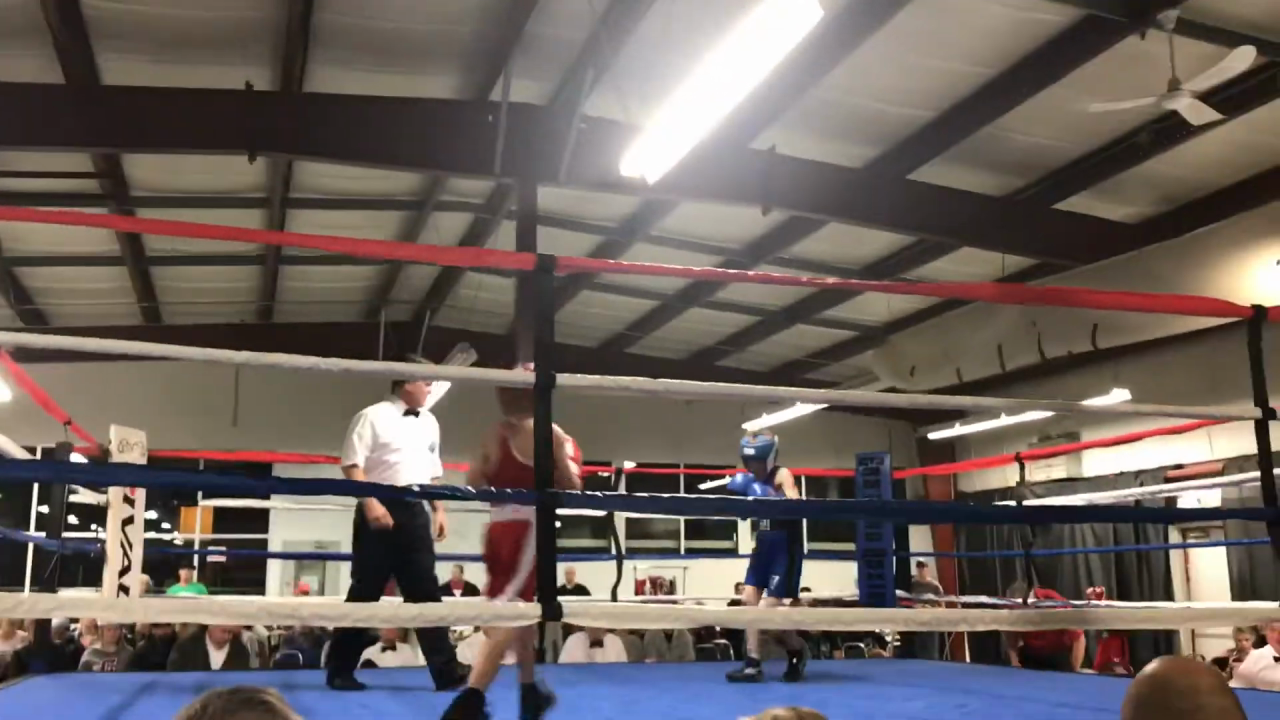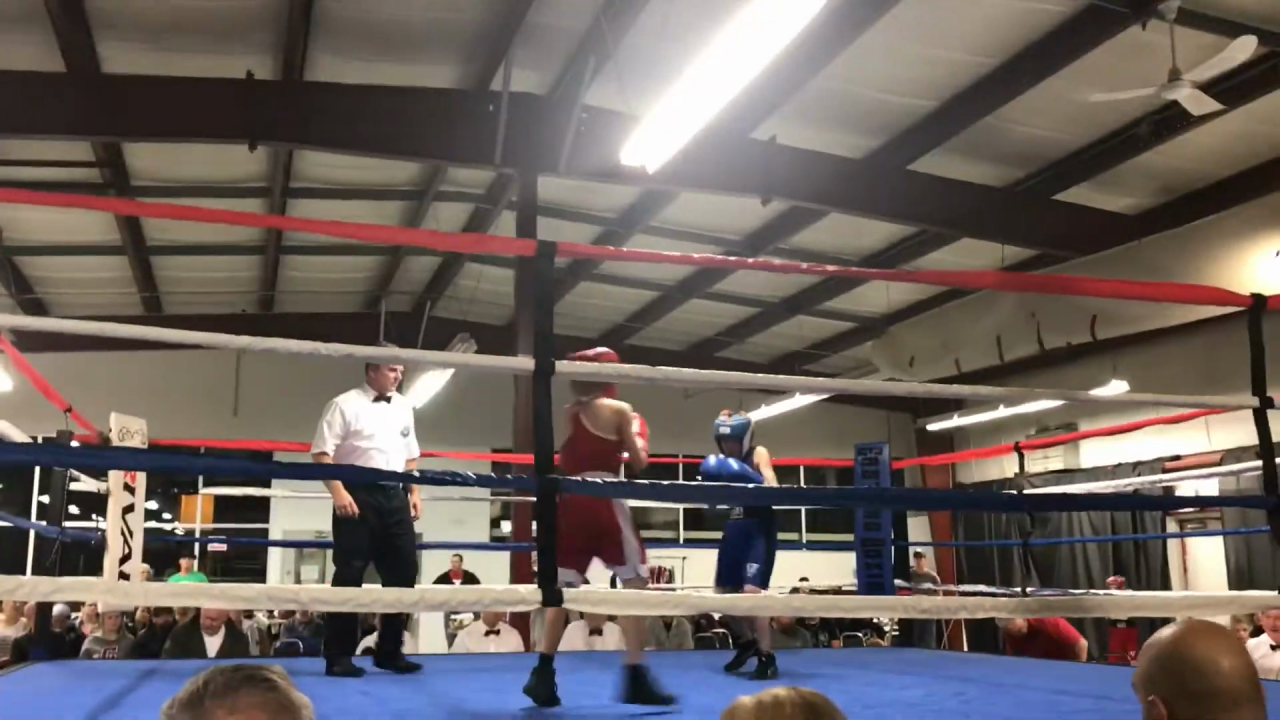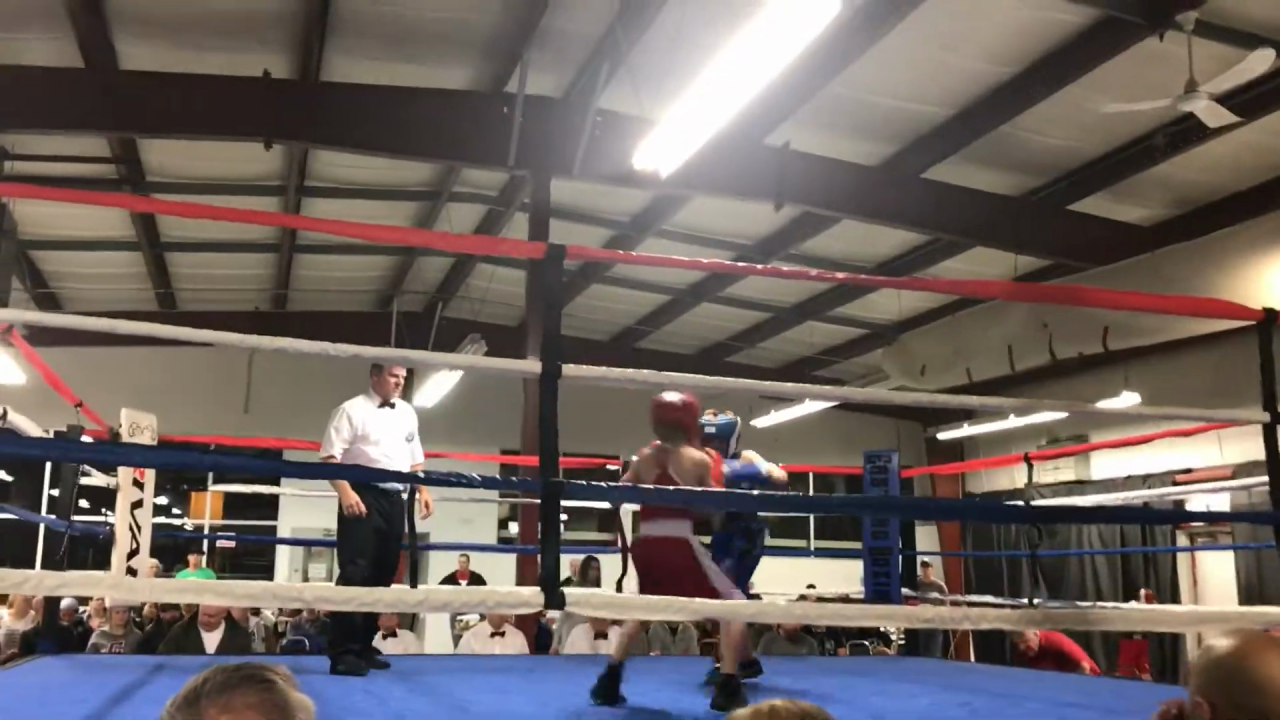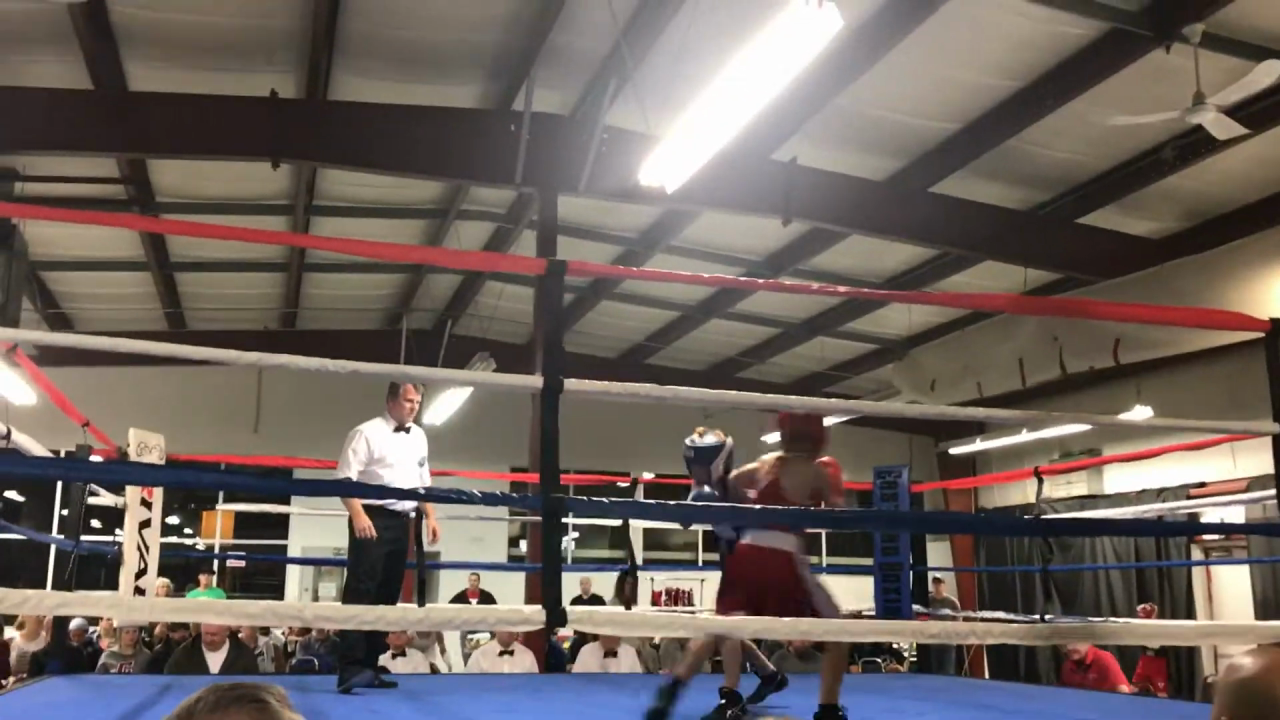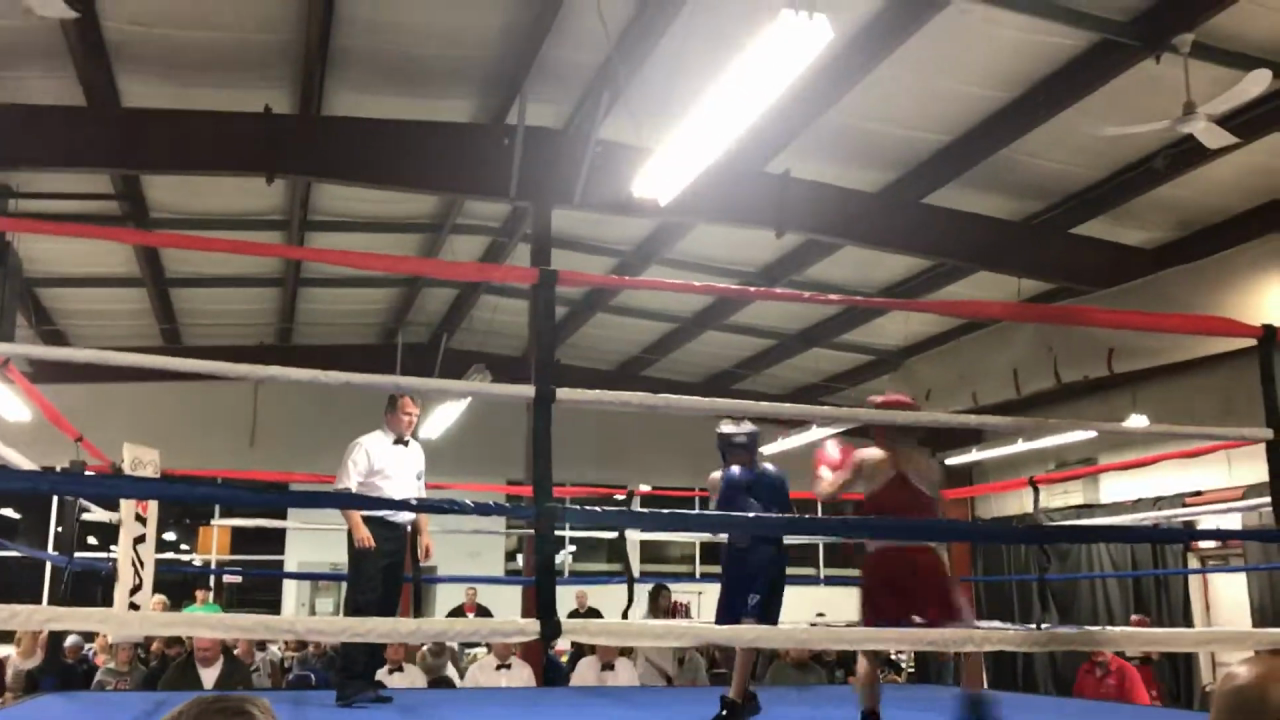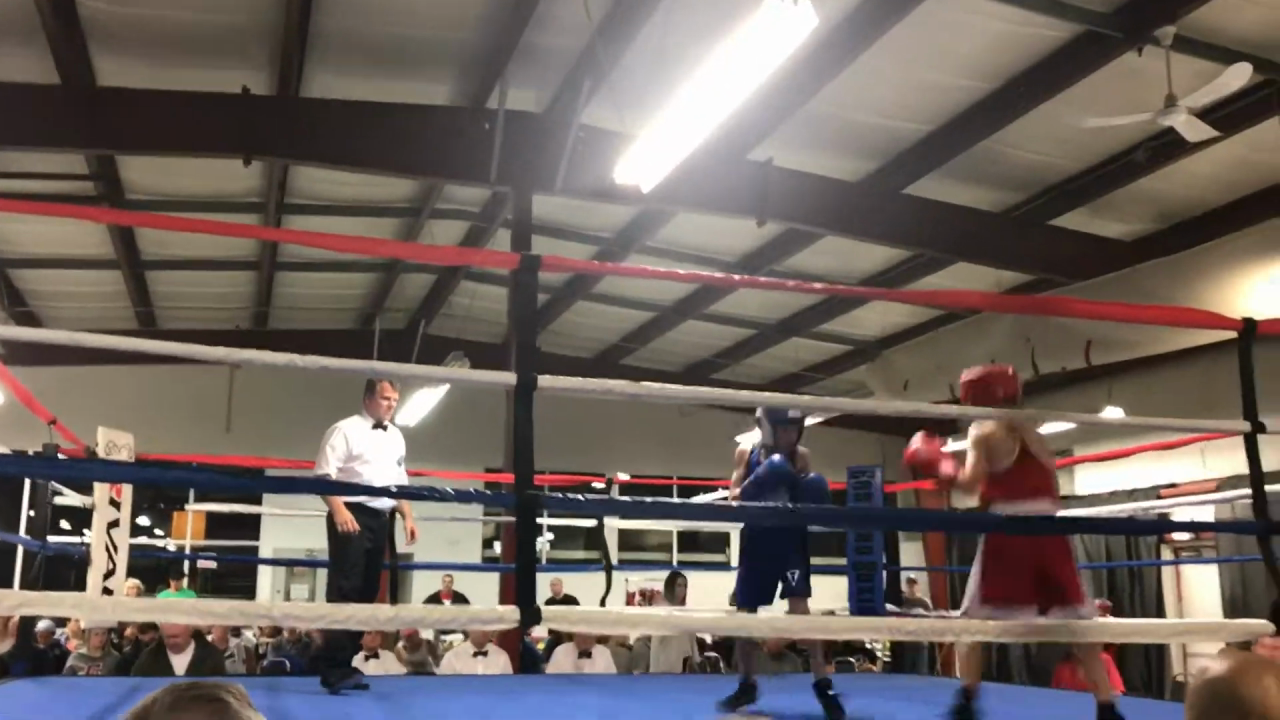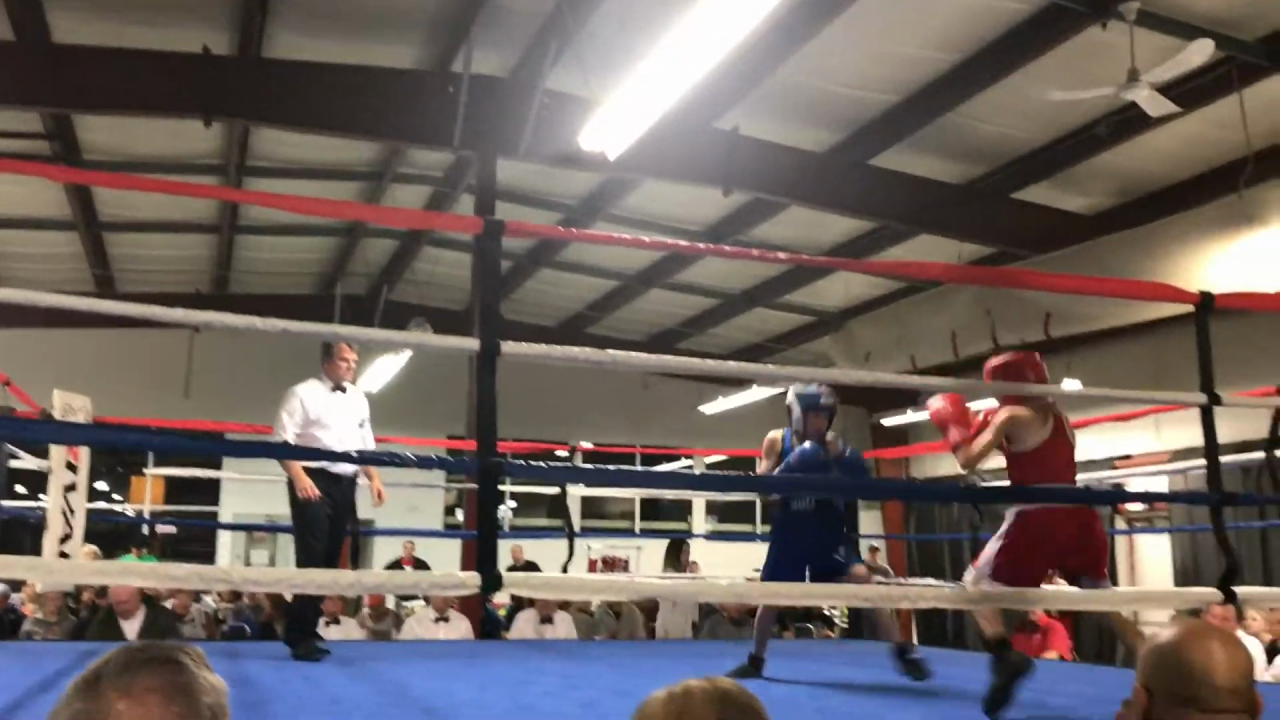
dt=0.3s
person 1, frame 1
left shoulder: (494, 435)
right shoulder: (549, 432)
left elbow: (472, 482)
right elbow: (571, 484)
right wrist: (571, 460)
left hip: (497, 526)
right hip: (524, 526)
right knee: (509, 621)
left ankle: (530, 690)
person 1, frame 2
left shoulder: (567, 414)
right shoulder: (619, 410)
left elbow: (562, 462)
right elbow: (639, 462)
right wrist: (638, 439)
left hip: (567, 502)
right hip: (603, 501)
left knee: (564, 591)
right knee: (634, 584)
left ankle: (543, 671)
right ankle: (636, 677)
person 1, frame 3
left shoulder: (647, 456)
right shoulder: (699, 459)
right wrist: (711, 471)
left hip: (646, 544)
right hip: (679, 544)
left ankle: (609, 680)
right ankle: (728, 686)
person 1, frame 4
left shoulder: (767, 462)
right shoulder: (818, 472)
left elbow: (733, 482)
right wrist: (835, 487)
left hip: (747, 554)
right hip: (781, 560)
left ankle: (670, 692)
person 1, frame 5
left shoulder: (866, 459)
right shoulder: (929, 465)
left elbow: (827, 493)
right elbow: (938, 516)
left wrist: (827, 469)
left hip: (882, 558)
right hip: (922, 557)
left knee: (870, 647)
right knee: (956, 630)
person 1, frame 6
left shoulder: (985, 431)
right shoulder: (1033, 433)
left elbow: (971, 481)
left wrist: (938, 464)
left hip: (1007, 533)
right hip: (1047, 531)
left knee: (976, 621)
right knee: (1076, 625)
person 1, frame 7
left shoulder: (1012, 417)
right shoulder: (1057, 417)
left elbow: (969, 459)
left wrist: (952, 428)
left hip: (1035, 518)
right hip: (1078, 517)
left knee: (977, 587)
left ankle: (1006, 659)
person 2, frame 1
left shoulder: (429, 423)
right shoulder: (374, 417)
right elbow: (351, 465)
left wrist: (438, 510)
right wrist: (370, 503)
left hip: (414, 513)
right hip: (378, 513)
left knee: (425, 589)
right knee: (366, 591)
left ankle: (446, 669)
right ankle: (340, 670)
person 2, frame 2
left shoulder: (403, 407)
right shoulder: (345, 405)
right elbow: (322, 453)
left wrist: (414, 492)
right wrist: (339, 492)
left hip: (393, 497)
right hip: (357, 495)
left knee: (402, 570)
right knee: (350, 575)
left ankle: (389, 650)
right ankle: (339, 656)
person 2, frame 3
left shoulder: (407, 413)
right shoulder: (352, 410)
left elbow: (414, 459)
right elbow: (330, 455)
left wrist: (423, 490)
right wrist: (345, 492)
left hip: (394, 500)
right hip: (362, 498)
left knee: (381, 577)
right knee: (353, 573)
left ankle: (362, 647)
right ankle: (343, 654)
person 2, frame 4
left shoulder: (419, 437)
right shoulder: (368, 432)
right elbow: (345, 478)
left wrist: (430, 516)
right wrist: (358, 515)
left hip: (401, 522)
right hip: (372, 519)
left knee: (387, 596)
right knee: (361, 590)
left ankle: (368, 666)
right ankle: (351, 667)
person 2, frame 5
left shoulder: (416, 451)
right shoulder: (367, 445)
right elbow: (344, 488)
left wrist: (423, 534)
right wrist: (357, 526)
left hip: (398, 535)
right hip: (370, 531)
left knee: (385, 609)
right knee: (361, 603)
left ankle: (366, 681)
right ankle: (350, 683)
person 2, frame 6
left shoulder: (396, 437)
right shoulder: (345, 430)
right elbow: (324, 474)
left wrist: (407, 517)
right wrist: (338, 510)
left hip: (380, 520)
right hip: (351, 518)
left knee: (365, 595)
right knee: (344, 590)
left ankle: (342, 667)
right ankle: (335, 668)
person 2, frame 7
left shoulder: (358, 399)
right shoulder: (303, 393)
left elbow: (364, 446)
right elbow: (283, 440)
left wrist: (373, 478)
right wrist: (299, 477)
left hip: (344, 485)
right hip: (313, 483)
left knee: (329, 562)
right knee: (313, 559)
left ankle: (300, 631)
right ankle: (303, 638)
person 3, frame 1
left shoulder: (782, 475)
right shoulder: (749, 479)
left wrist: (770, 499)
right wrist: (739, 497)
left hip: (785, 543)
right hip: (763, 544)
left knee: (770, 604)
right knee: (748, 599)
left ankle: (796, 654)
right ankle: (752, 663)
person 3, frame 2
left shoulder: (758, 454)
right shoulder: (721, 463)
left elbow: (774, 490)
left wrist: (748, 477)
right wrist: (712, 484)
left hip: (759, 529)
right hip: (733, 531)
left knee: (751, 590)
right knee: (725, 593)
left ankle: (766, 658)
right ankle: (747, 642)
person 3, frame 3
left shoulder: (745, 457)
left elbow: (780, 478)
left wrist: (761, 474)
left hip: (745, 534)
right hip: (723, 534)
left ankle: (742, 659)
right ankle: (749, 661)
person 3, frame 4
left shoulder: (737, 481)
right shoulder: (705, 487)
right elbow: (689, 518)
right wrist: (695, 504)
left hip: (751, 557)
right hip: (735, 557)
left knee: (731, 622)
right knee: (727, 628)
left ankle: (731, 697)
right ankle: (770, 674)
person 3, frame 5
left shoulder: (767, 475)
right shoulder: (717, 479)
left elbow: (786, 514)
left wrist: (780, 502)
right wrist: (727, 496)
left hip: (766, 557)
right hip: (735, 558)
left knee: (749, 628)
right knee: (728, 629)
person 3, frame 6
left shoulder: (801, 458)
right shoulder: (746, 454)
left elbow: (808, 501)
right elbow: (734, 499)
left wrist: (812, 493)
right wrist: (757, 481)
left hip: (790, 539)
right hip: (756, 540)
left knee: (799, 608)
right knee: (743, 613)
left ankle: (823, 686)
right ankle: (747, 685)
person 3, frame 7
left shoulder: (830, 442)
right shoulder: (776, 440)
left wrist: (850, 472)
right wrist: (787, 470)
left hip: (826, 525)
right hip: (789, 527)
left knee: (860, 577)
left ankle: (902, 650)
right ankle: (755, 660)
